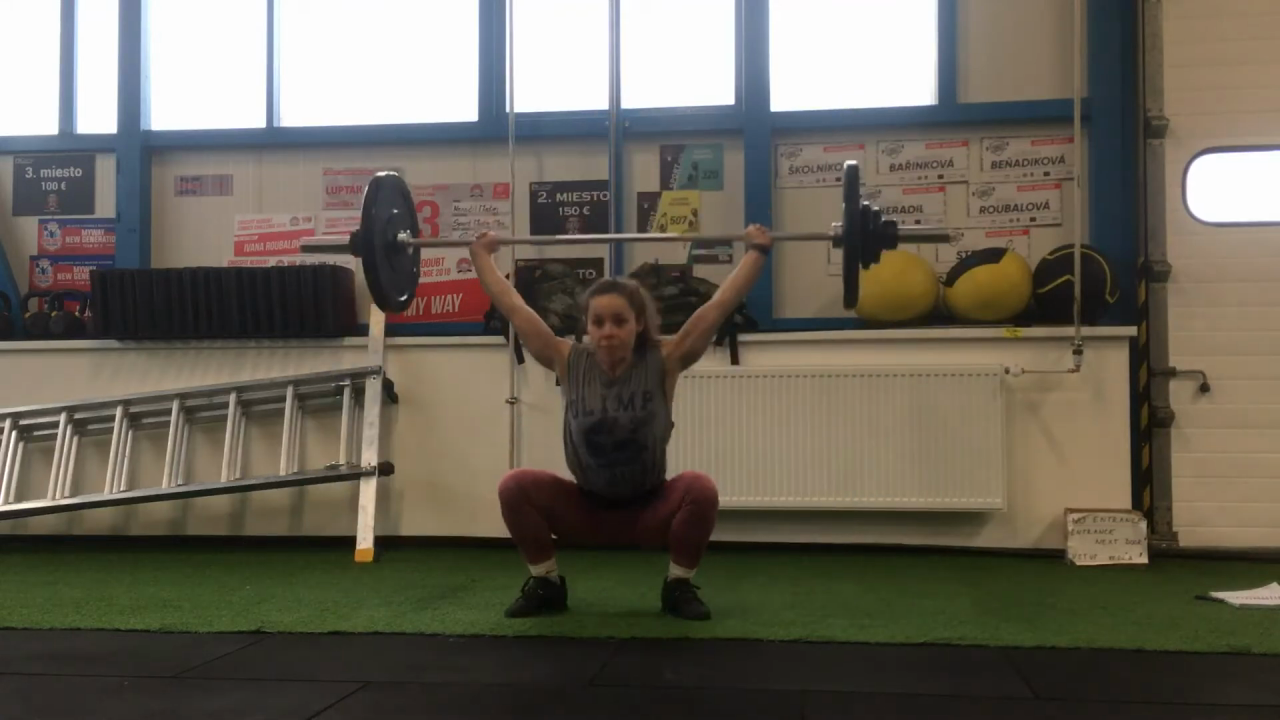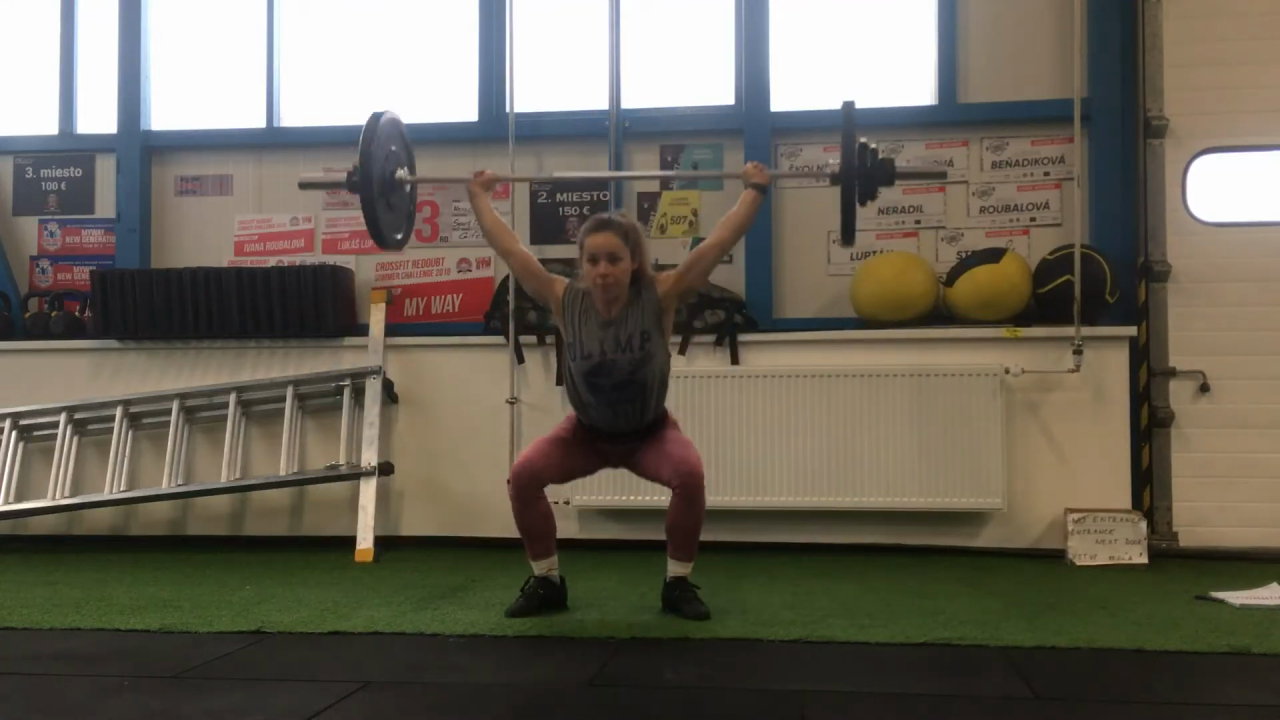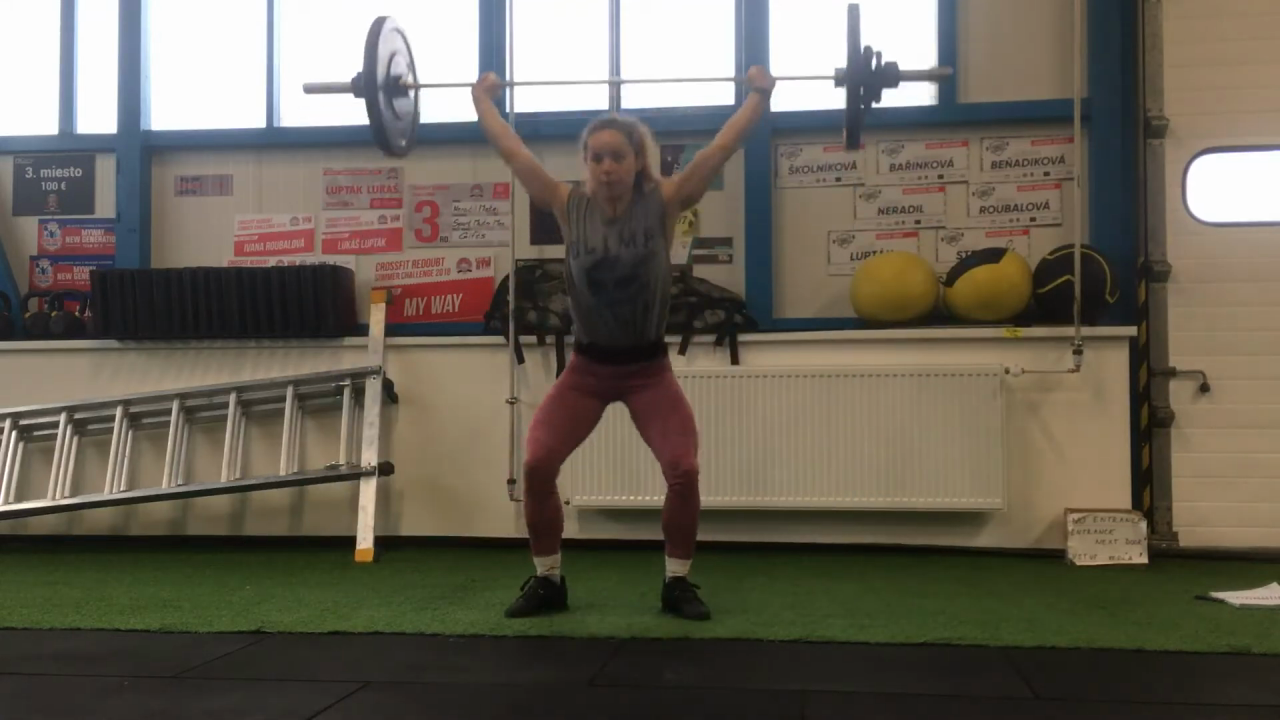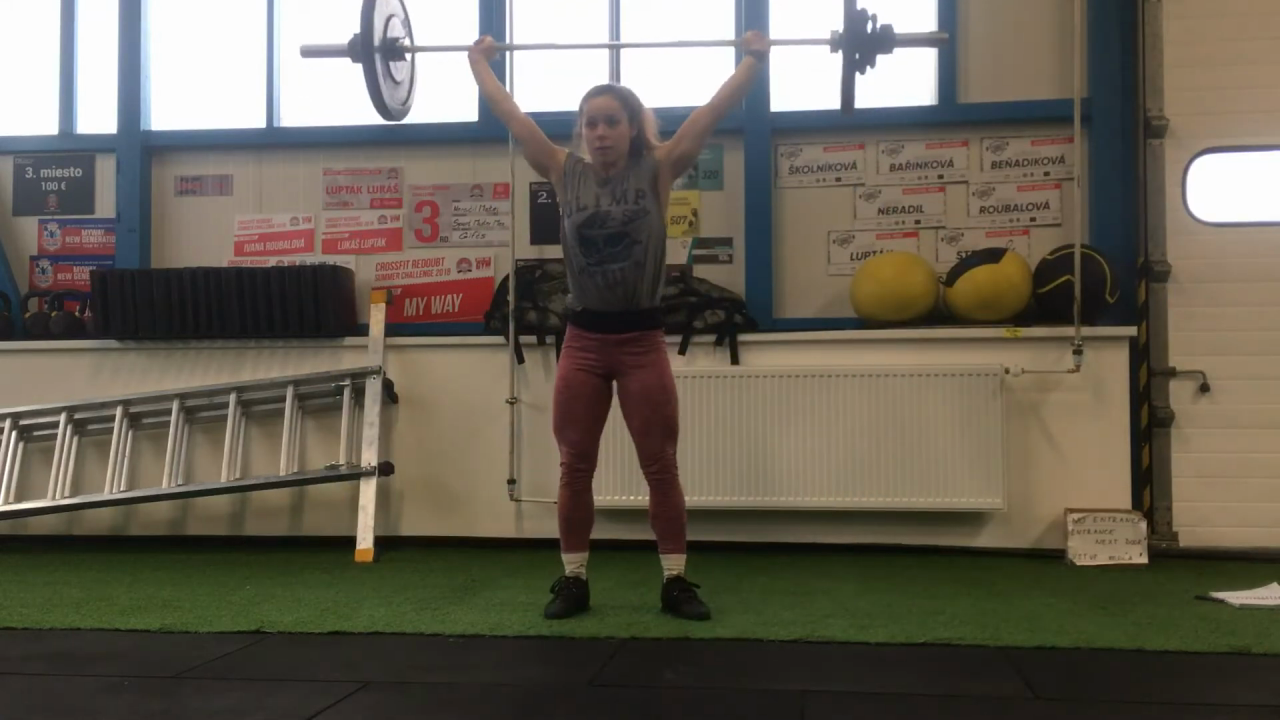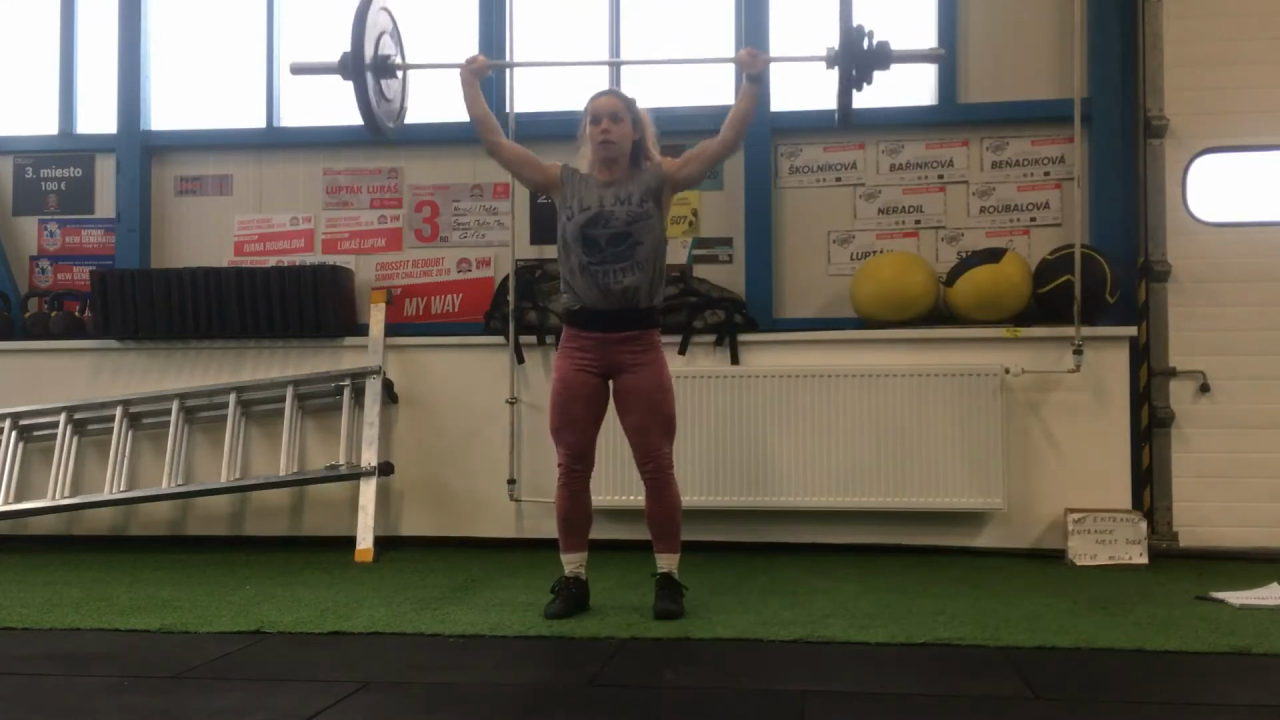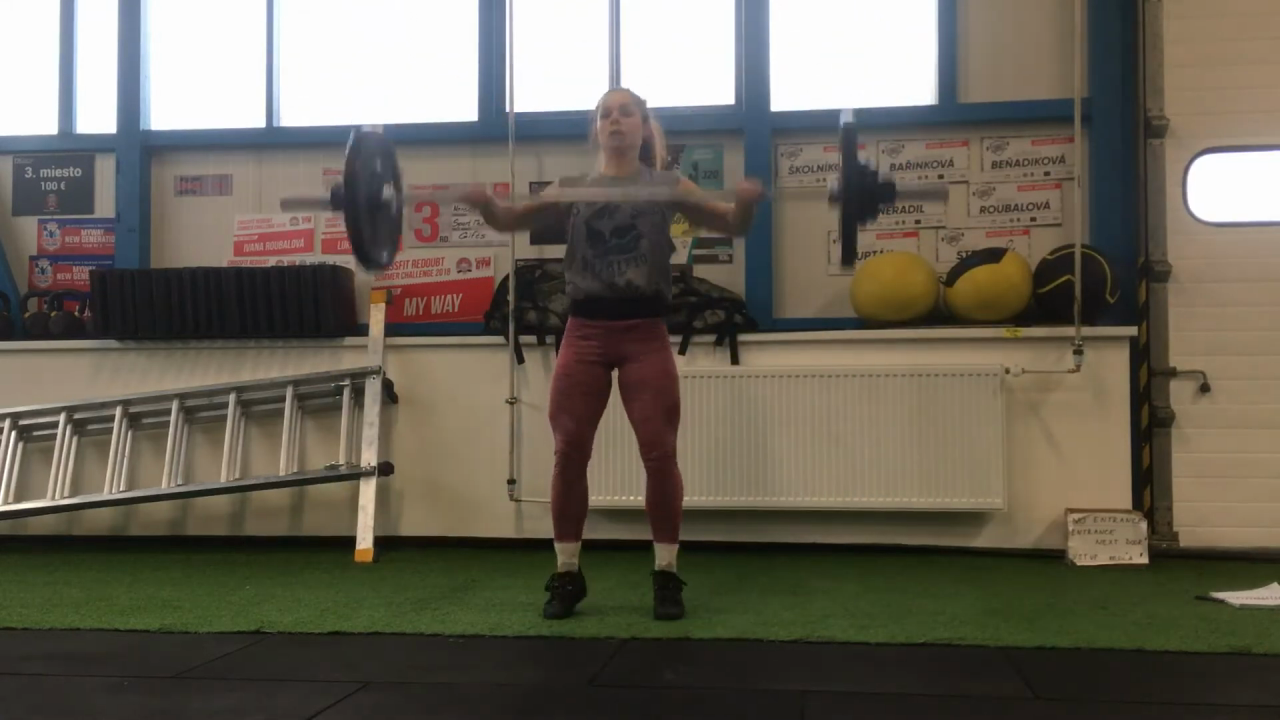
dt=0.4s
person 1, frame 1
left shoulder: (663, 362)
right shoulder: (568, 362)
left elbow: (718, 306)
right elbow: (514, 308)
left wrist: (757, 251)
right wrist: (481, 255)
left hip: (650, 509)
right hip: (586, 509)
left knee: (700, 489)
right knee: (514, 486)
left ankle: (678, 585)
right ankle: (546, 582)
person 1, frame 2
left shoulder: (659, 298)
right shoulder: (564, 301)
left elbow: (717, 244)
right elbow: (509, 247)
left wrist: (754, 189)
right wrist: (478, 194)
left hip: (649, 433)
right hip: (586, 433)
left knee: (689, 473)
right knee: (523, 474)
left ankle: (678, 583)
right ankle: (547, 581)
person 1, frame 3
left shoulder: (662, 205)
right shoulder: (568, 207)
left elbow: (720, 149)
right elbow: (513, 151)
left wrist: (759, 95)
right wrist: (483, 100)
left hip: (648, 367)
right hip: (586, 367)
left knee: (683, 470)
right knee: (537, 466)
left ankle: (677, 583)
right ankle: (547, 580)
person 1, frame 4
left shoulder: (656, 171)
right shoulder: (565, 172)
left elbow: (711, 112)
right elbow: (512, 115)
left wrist: (753, 58)
right wrist: (480, 60)
left hip: (641, 338)
right hip: (583, 339)
left knee: (660, 467)
right knee: (574, 467)
left ankle: (676, 583)
right ankle: (573, 581)
person 1, frame 5
left shoulder: (658, 180)
right shoulder: (563, 183)
left elbow: (727, 141)
right elbow: (495, 143)
left wrist: (751, 80)
right wrist: (471, 82)
left hip: (639, 339)
right hip: (580, 340)
left knee: (656, 464)
right knee: (572, 465)
left ankle: (667, 578)
right ankle: (572, 579)
person 1, frame 6
left shoulder: (667, 185)
right shoulder: (571, 189)
left elbow: (730, 223)
right elbow: (507, 218)
left wrist: (746, 204)
right wrist: (484, 205)
left hip: (644, 330)
right hip: (585, 329)
left knee: (660, 453)
right knee: (569, 453)
left ankle: (666, 575)
right ankle: (566, 574)
